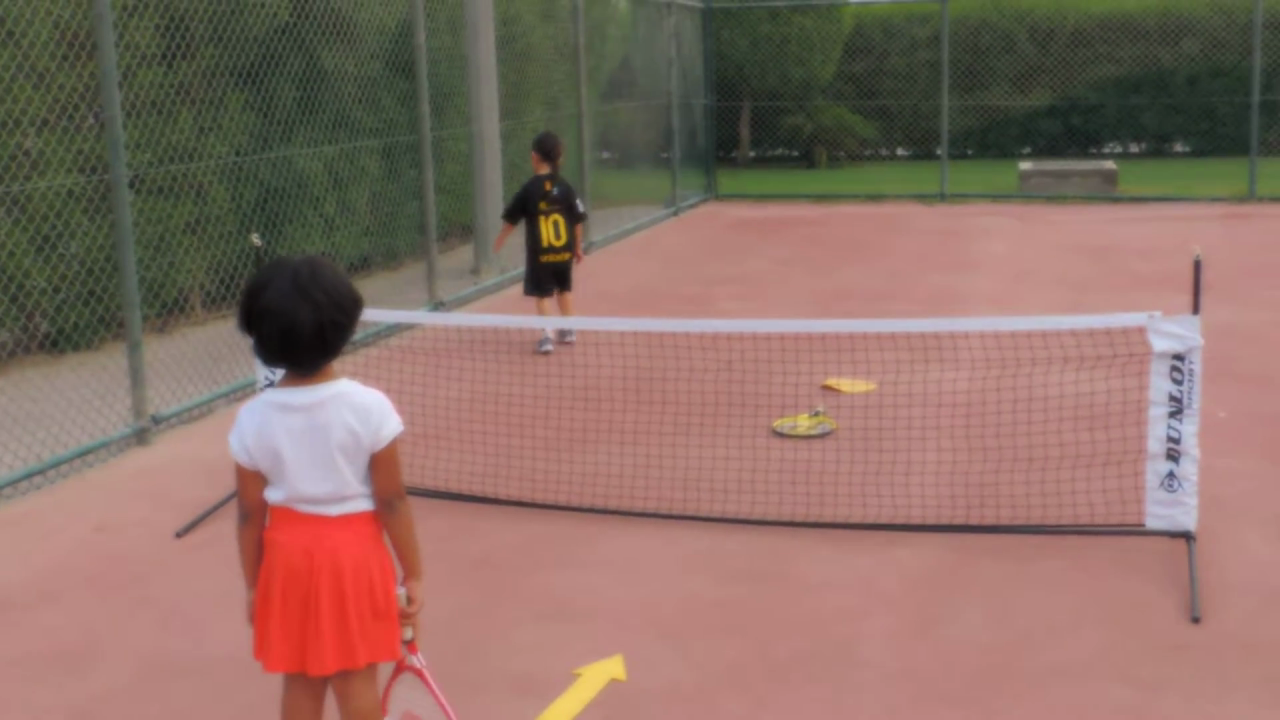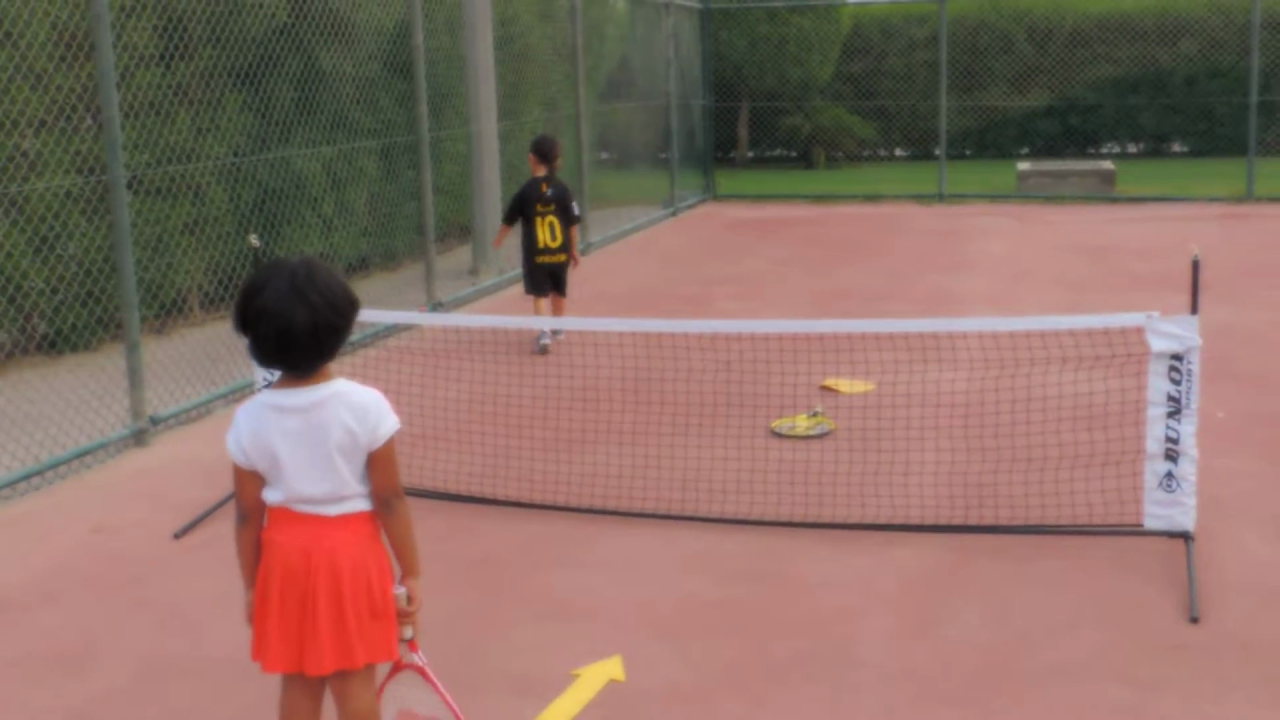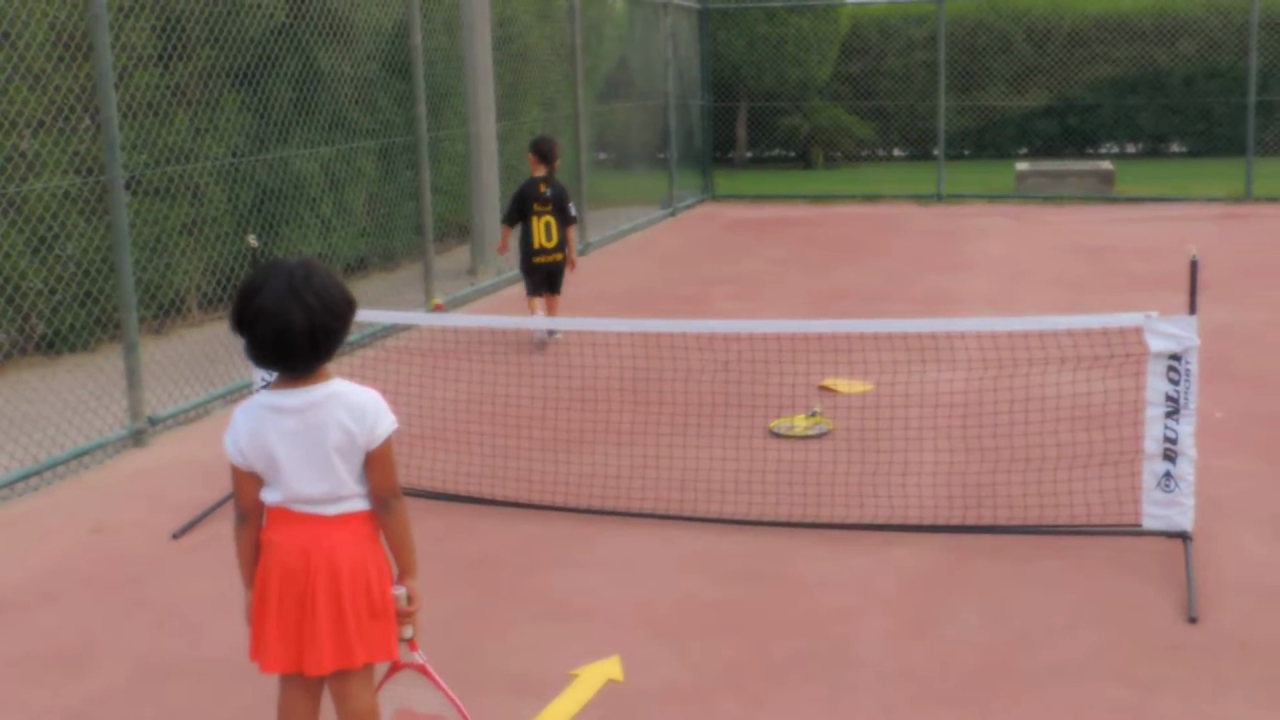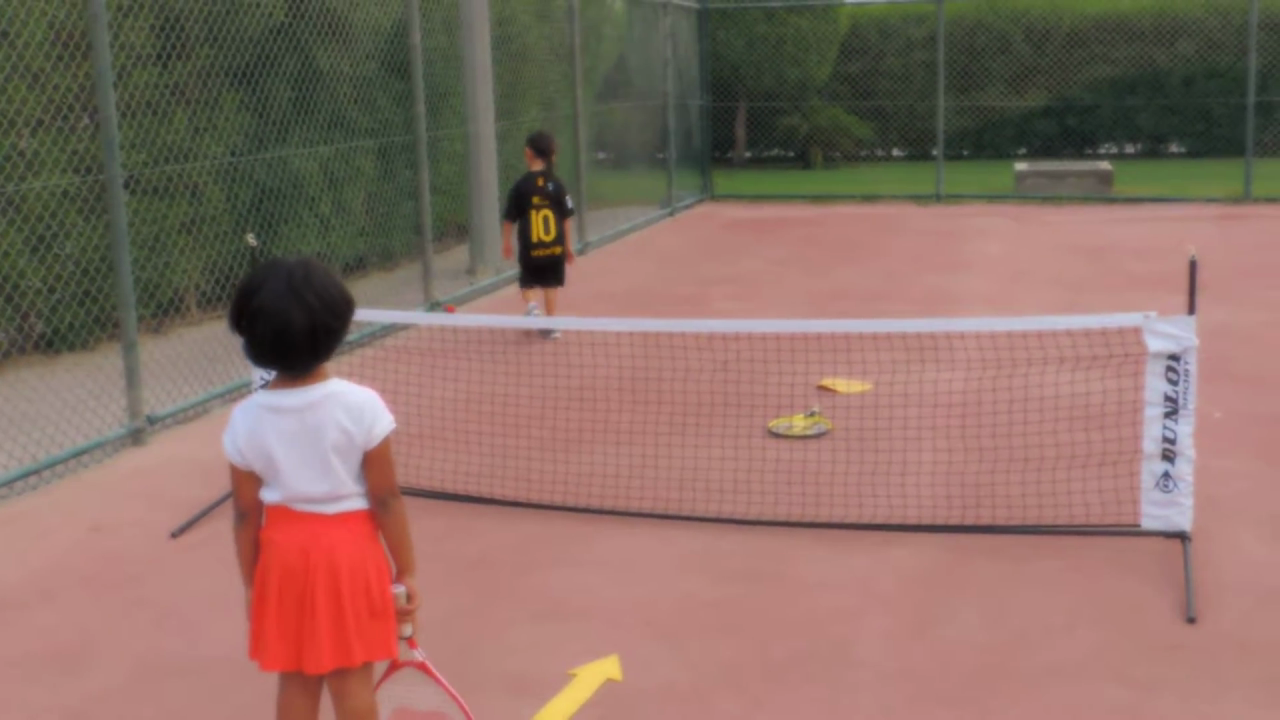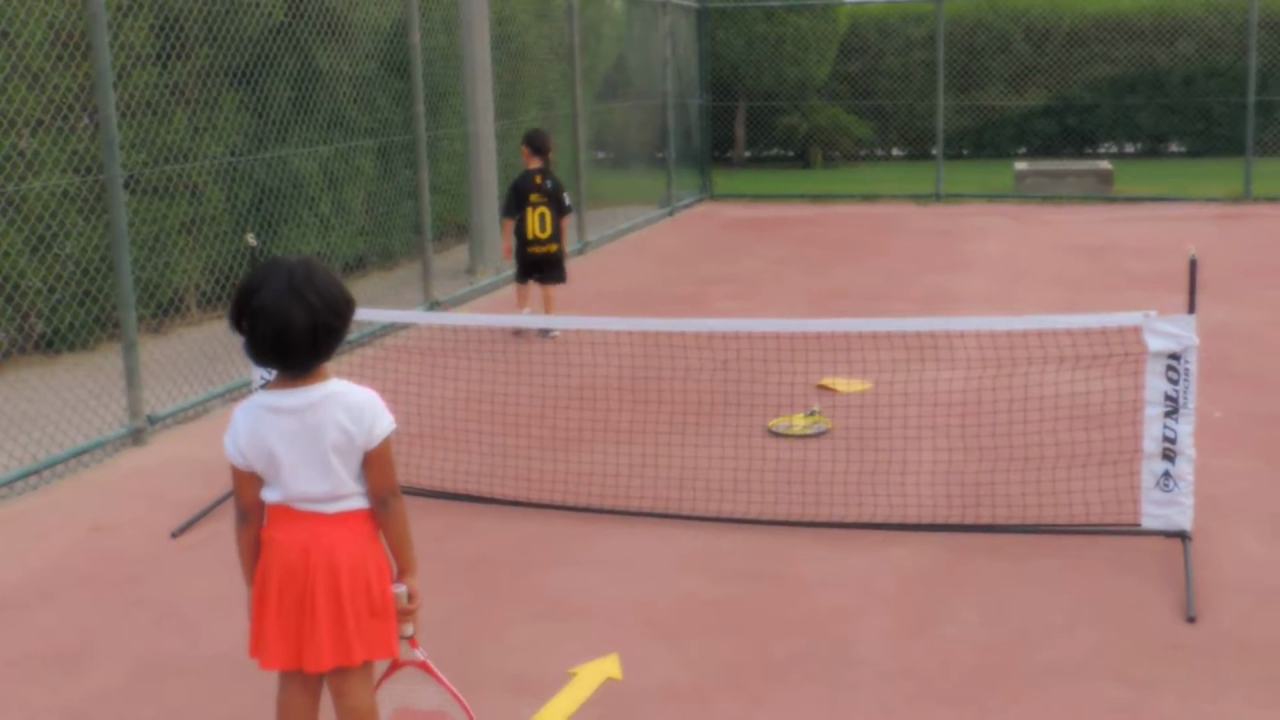
dt=0.1s
person 1, frame 1
left shoulder: (253, 418)
right shoulder: (368, 407)
left elbow: (250, 514)
right elbow: (392, 502)
left wrist: (252, 585)
right wrist: (413, 574)
left hip: (289, 554)
right hip: (352, 553)
left knee: (300, 679)
right knee: (356, 679)
person 1, frame 2
left shoulder: (250, 419)
right shoulder: (365, 406)
left elbow: (248, 514)
right elbow: (389, 500)
left wrist: (251, 585)
right wrist: (411, 572)
left hip: (287, 555)
right hip: (350, 553)
left knee: (299, 680)
right knee: (354, 679)
person 1, frame 3
left shoulder: (248, 420)
right shoulder: (363, 406)
left elbow: (246, 516)
right elbow: (388, 499)
left wrist: (251, 585)
right wrist: (408, 571)
left hip: (285, 555)
right hip: (349, 553)
left knee: (296, 681)
right knee: (353, 681)
person 1, frame 4
left shoulder: (246, 419)
right shoulder: (361, 405)
left elbow: (246, 514)
right elbow: (386, 498)
left wrist: (251, 583)
right wrist: (406, 570)
left hip: (285, 553)
right hip: (349, 552)
left knee: (296, 679)
right knee: (352, 679)
person 1, frame 5
left shoulder: (247, 419)
right shoulder: (361, 406)
left elbow: (248, 515)
right elbow: (386, 499)
left wrist: (253, 583)
right wrist: (407, 569)
left hip: (286, 551)
right hip: (349, 550)
left knee: (295, 677)
right knee: (352, 677)
person 2, frame 1
left shoulder: (528, 190)
right shoulder: (566, 188)
left elbow: (510, 220)
right elbow: (578, 221)
left wrist: (499, 241)
right wrist: (578, 247)
left hip: (540, 254)
right hip: (564, 251)
left knee: (542, 295)
right knee: (564, 288)
left ankle: (547, 337)
right ankle: (567, 330)
person 2, frame 2
left shoulder: (525, 191)
right shoulder: (562, 190)
left elbow: (508, 221)
right elbow: (573, 224)
left wrist: (498, 241)
right wrist: (574, 250)
left hip: (536, 255)
right hip: (560, 253)
left knee: (539, 295)
right knee: (558, 291)
left ankle: (545, 331)
right ankle: (556, 327)
person 2, frame 3
left shoulder: (523, 191)
right shoulder: (560, 190)
left elbow: (509, 222)
right elbow: (570, 225)
left wrist: (503, 243)
right wrist: (571, 252)
left hip: (532, 254)
right hip: (556, 253)
left knee: (535, 293)
right knee: (552, 292)
right ankle: (553, 326)
person 2, frame 4
left shoulder: (521, 185)
right shoulder: (557, 185)
left elbow: (510, 218)
right elbow: (566, 218)
left wrist: (507, 243)
right wrist: (568, 245)
left hip: (531, 248)
right hip: (555, 246)
left knee: (527, 284)
right knee: (551, 285)
left ankle: (532, 309)
person 2, frame 5
left shoulder: (519, 183)
right shoulder: (554, 182)
left elbow: (510, 216)
right elbow: (563, 215)
left wrist: (506, 242)
right wrist: (562, 241)
left hip: (527, 245)
right hip: (551, 244)
left knee: (522, 280)
right knee: (548, 283)
left ankle: (523, 314)
